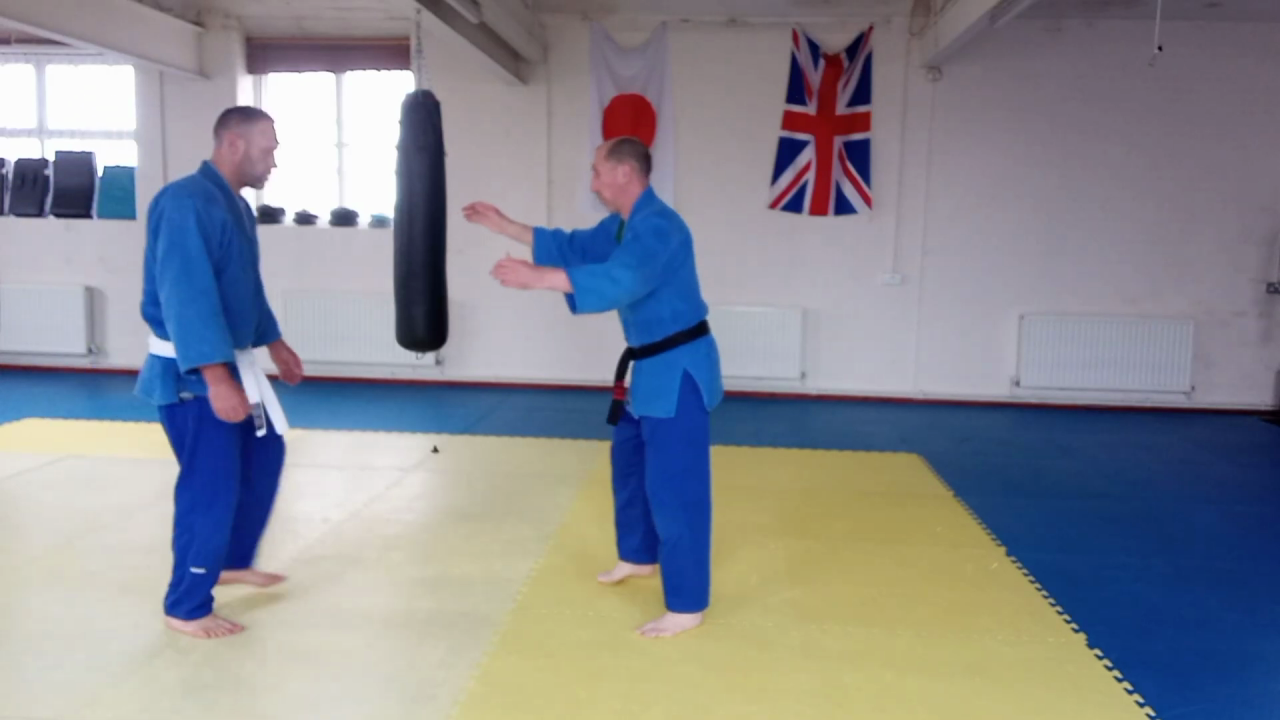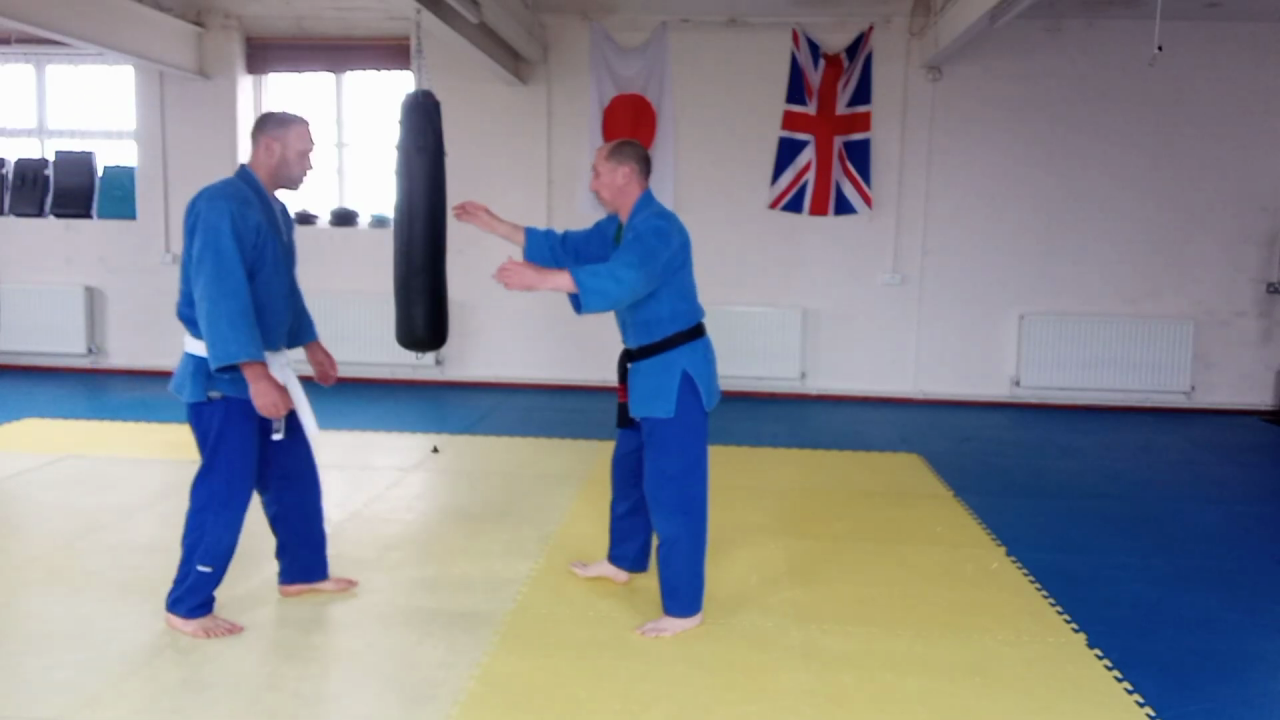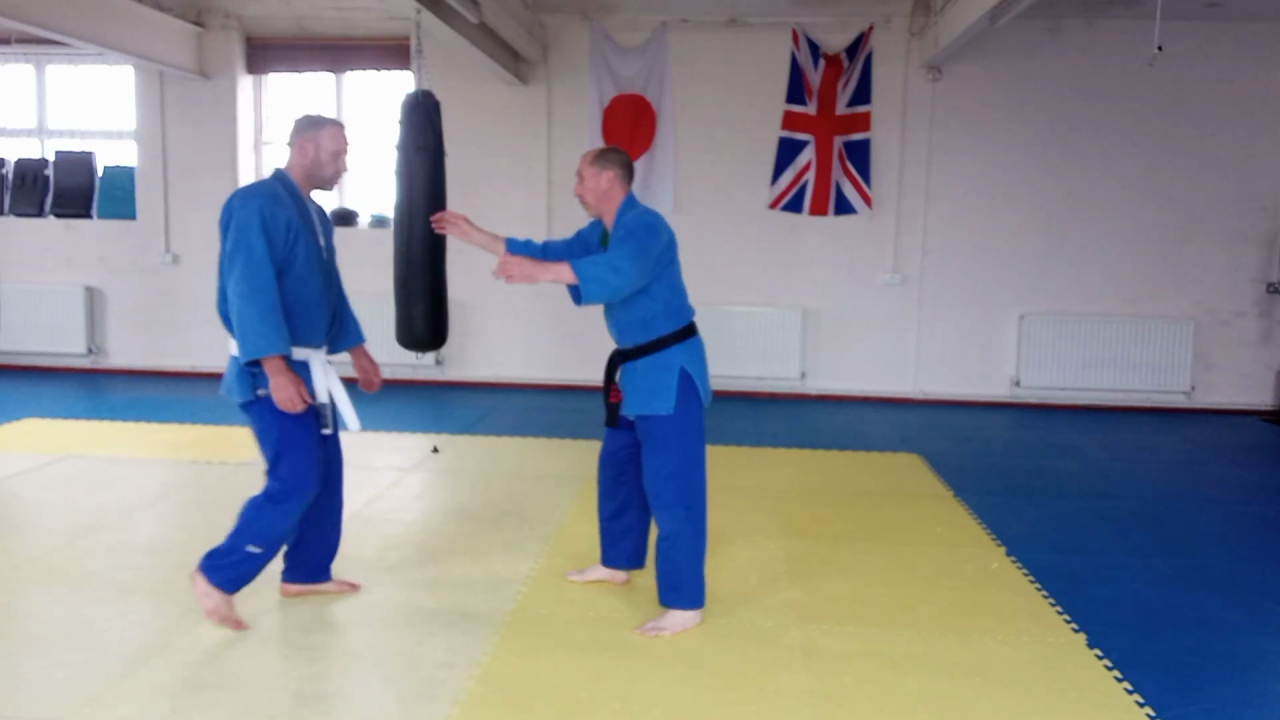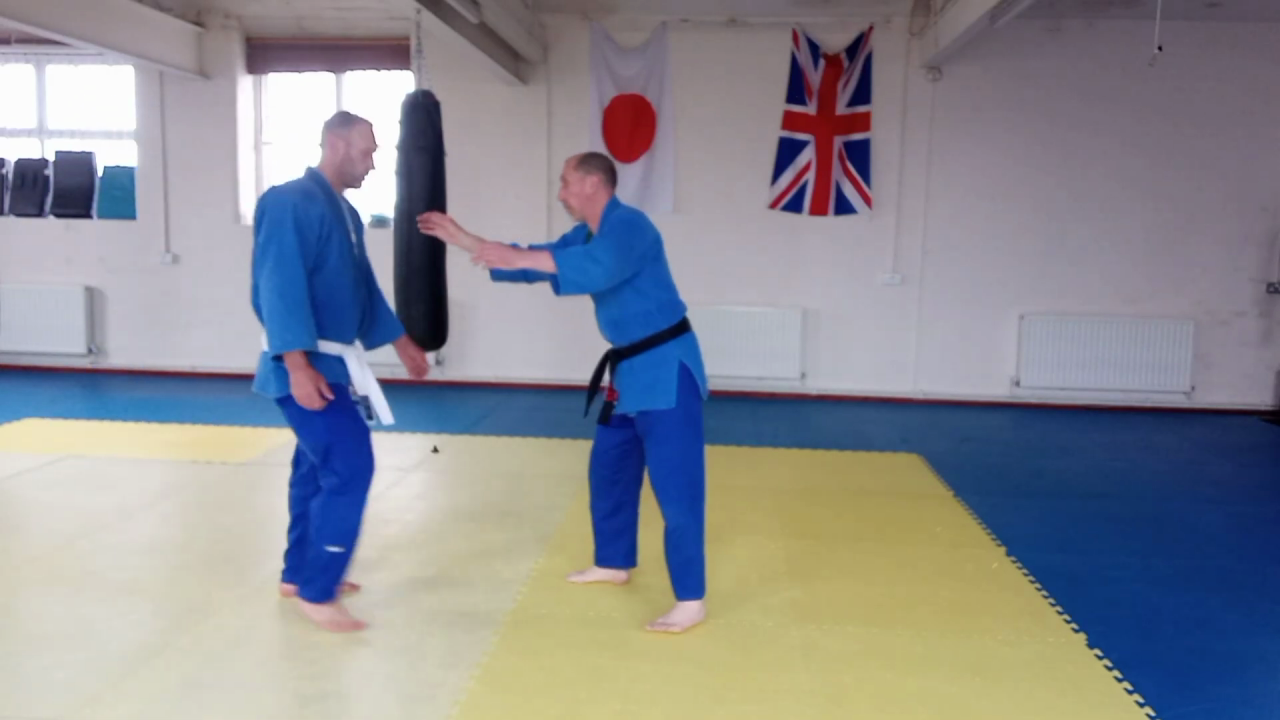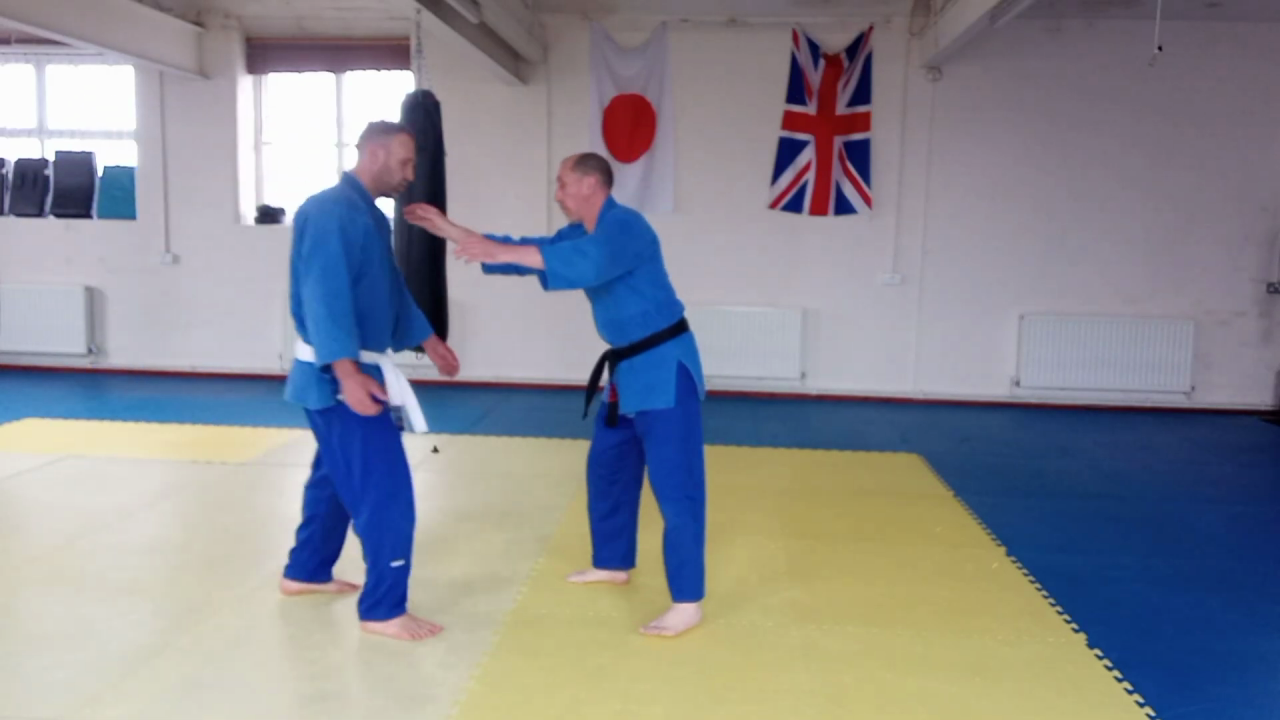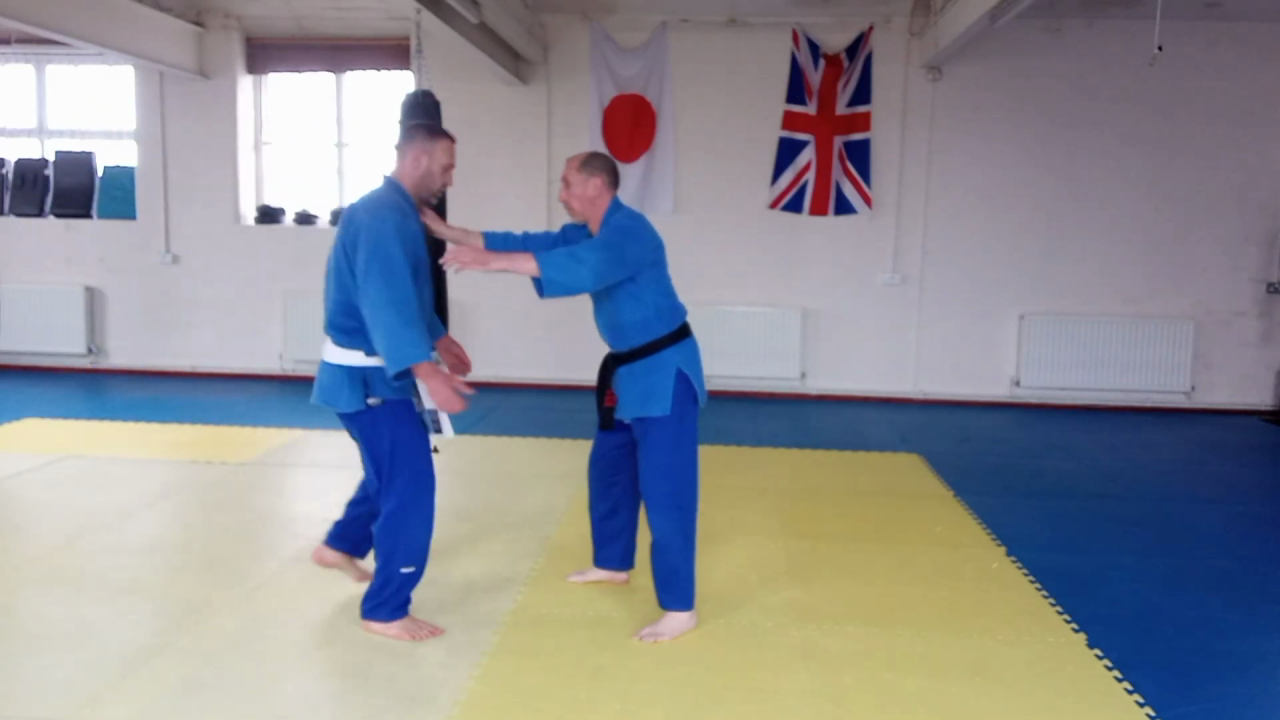
dt=0.2s
person 1, frame 1
left shoulder: (234, 205)
right shoulder: (187, 203)
right elbow: (188, 298)
left wrist: (275, 344)
right wrist: (216, 379)
left hip: (226, 364)
right hip: (192, 373)
left knee: (264, 457)
right knee: (211, 486)
left ankle: (233, 559)
right ankle: (187, 606)
person 1, frame 2
left shoulder: (274, 210)
right shoulder: (222, 205)
right elbow: (221, 298)
left wrist: (311, 345)
right wrist: (255, 376)
left hip: (263, 368)
right hip: (225, 375)
left knee: (293, 472)
right knee: (225, 488)
left ankle: (303, 572)
right ankle: (188, 605)
person 1, frame 3
left shoulder: (315, 215)
right shoulder: (255, 206)
right elbow: (251, 295)
left wrist: (356, 351)
right wrist: (277, 371)
left hip: (307, 367)
right hip: (269, 371)
left knee: (323, 473)
right knee: (297, 480)
left ankle: (306, 573)
right ankle: (218, 575)
person 1, frame 4
left shoulder: (344, 212)
right shoulder: (289, 203)
left elbow: (363, 287)
right elbow: (280, 290)
left wrist: (401, 341)
right wrist: (297, 365)
left hip: (336, 360)
right hip: (306, 365)
left knee: (318, 470)
right knee: (349, 469)
left ankle: (301, 573)
right ankle: (317, 591)
person 1, frame 5
left shoulder: (370, 217)
right shoulder: (330, 212)
left elbow: (391, 291)
right elbow: (325, 299)
left wrist: (429, 341)
right wrist: (348, 373)
left hip: (357, 368)
right hip: (339, 374)
left knee: (338, 474)
right knee: (384, 485)
left ankle: (306, 571)
right ankle: (382, 608)
person 1, frame 6
left shoulder: (398, 213)
right shoulder: (381, 216)
right elbow: (386, 303)
left wrist: (441, 341)
right wrist: (427, 374)
left hip: (375, 370)
right hip: (368, 374)
left knee: (391, 469)
right knee: (408, 485)
left ankle: (342, 542)
right ankle: (385, 610)
person 2, frame 1
left shoulder: (657, 227)
right shoulder: (622, 223)
left elbow: (617, 281)
right elbow: (575, 246)
left wrist: (538, 277)
right wrist: (505, 225)
left hip: (679, 369)
right hip: (655, 366)
left knee: (674, 486)
right knee: (629, 462)
left ankle: (686, 606)
right ankle: (639, 556)
person 2, frame 2
left shoulder: (657, 227)
right shoulder: (618, 226)
left elbow: (623, 281)
right elbow: (567, 247)
left wrist: (542, 280)
right wrist: (495, 225)
left hip: (676, 370)
right hip: (651, 368)
left knee: (672, 487)
right knee: (630, 470)
left ankle: (683, 609)
right ankle: (622, 561)
person 2, frame 3
left shoulder: (644, 225)
right shoulder: (601, 232)
left elbow: (619, 273)
right elbow: (548, 252)
left wrist: (543, 273)
right wrist: (476, 235)
left hip: (670, 370)
right hip: (640, 368)
left knee: (671, 485)
right knee: (618, 469)
left ankle: (684, 604)
right ankle: (617, 562)
person 2, frame 4
left shoulder: (629, 225)
right shoulder: (585, 235)
left elbow: (599, 266)
right elbow: (534, 259)
left wrist: (522, 260)
right wrist: (460, 238)
left hip: (666, 366)
right hip: (632, 367)
left knee: (674, 479)
right knee: (610, 467)
left ankle: (690, 598)
right ankle: (614, 562)
person 2, frame 5
left shoulder: (625, 226)
right shoulder: (581, 232)
left elbow: (587, 263)
right elbow: (531, 251)
left wrist: (503, 252)
right wrist: (449, 229)
left hip: (665, 366)
right hip: (630, 366)
left knee: (674, 482)
right knee: (608, 467)
left ankle: (687, 601)
right ankle: (612, 563)
person 2, frame 6
left shoulder: (629, 231)
right shoulder: (582, 233)
left elbow: (580, 268)
right elbow: (525, 246)
left wrist: (493, 262)
right wrist: (445, 231)
left hip: (665, 370)
right hip: (630, 369)
left knee: (666, 487)
right knee: (609, 469)
left ankle: (679, 607)
right ankle: (613, 563)
